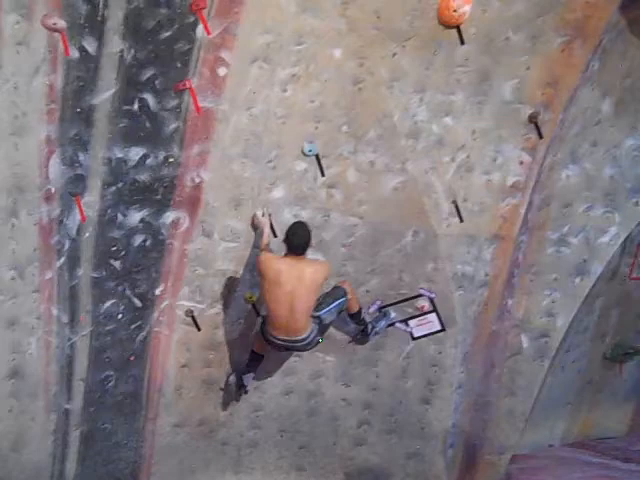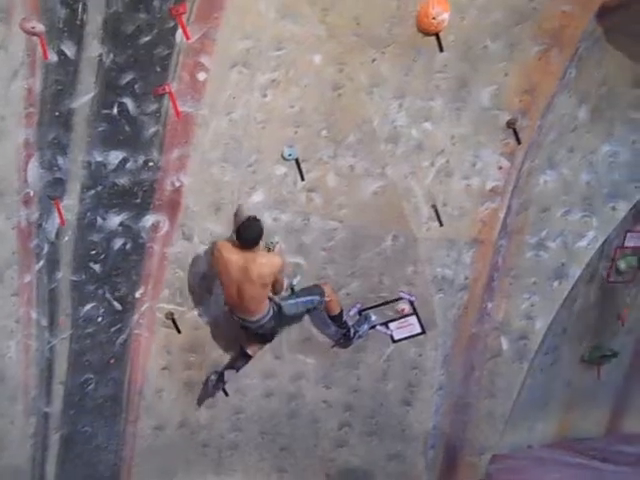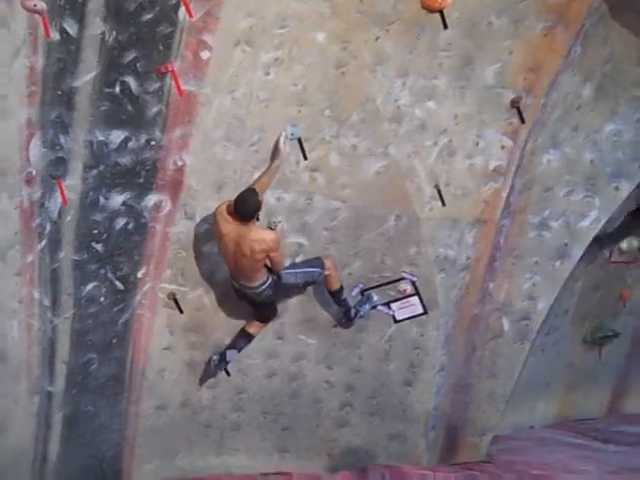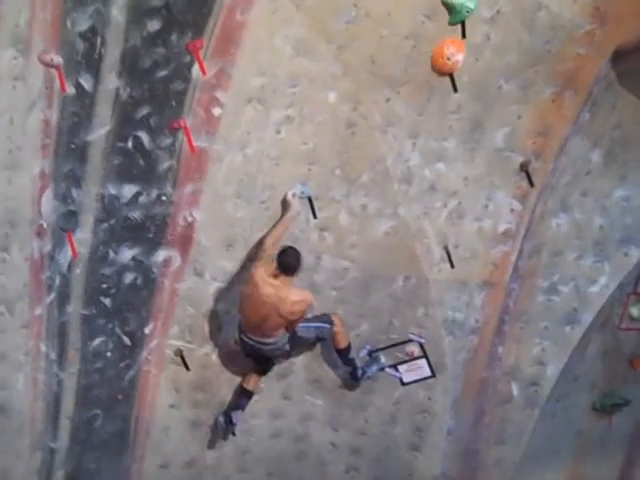
dt=0.5s
person 1, frame 1
left shoulder: (266, 261)
right shoulder: (321, 268)
left hip: (274, 339)
right hip: (306, 340)
right knee: (346, 288)
left ankle: (244, 377)
right ankle: (364, 330)
person 1, frame 2
left shoulder: (219, 249)
right shoulder: (272, 262)
right elbow: (278, 289)
left hip: (238, 318)
right hip: (264, 320)
left knee: (260, 336)
right knee: (325, 291)
left ankle: (220, 378)
right ankle: (347, 333)
person 1, frame 3
left shoulder: (222, 214)
right shoulder: (267, 239)
left elbow: (252, 190)
right elbow: (279, 268)
left hip: (240, 285)
right hip: (263, 288)
left knee: (263, 317)
right knee: (327, 266)
left ankle: (222, 358)
right ankle: (347, 311)
person 1, frame 4
left shoulder: (257, 274)
right shoulder: (303, 299)
right elbow: (293, 325)
left hip: (246, 339)
right hip: (275, 345)
left knee: (259, 369)
right knee: (335, 323)
left ankle: (229, 418)
right ankle: (353, 371)
